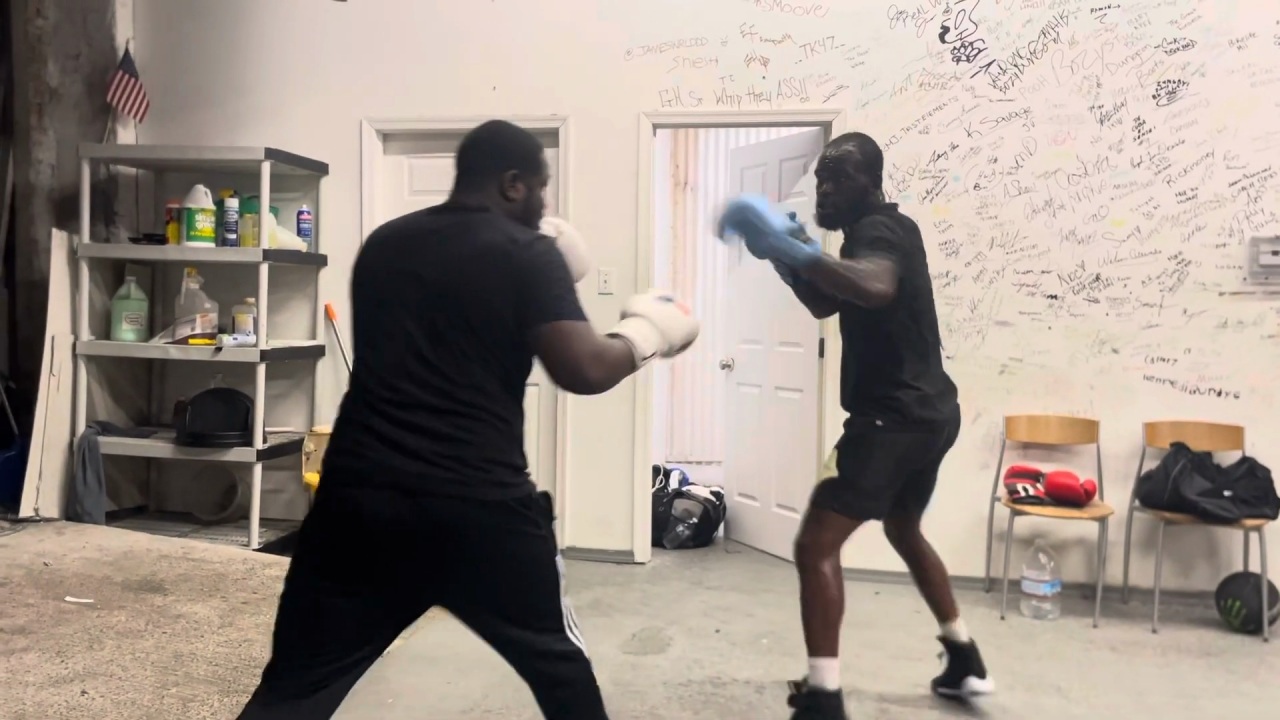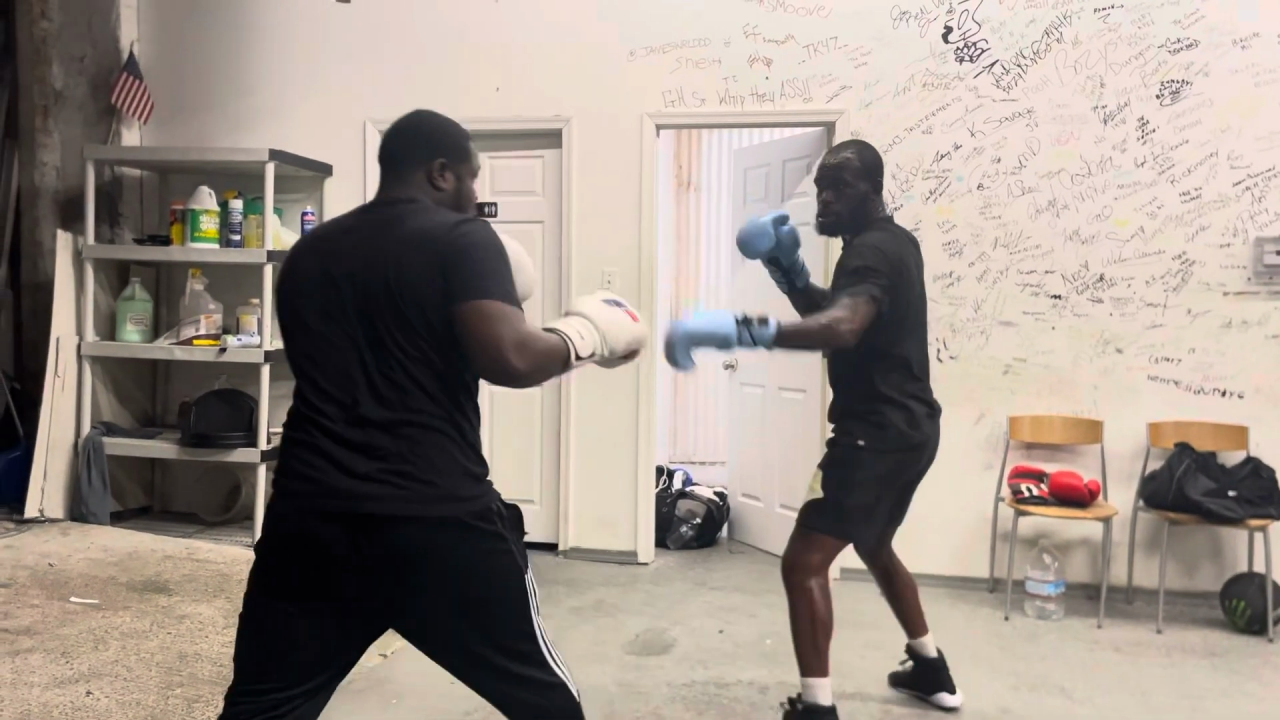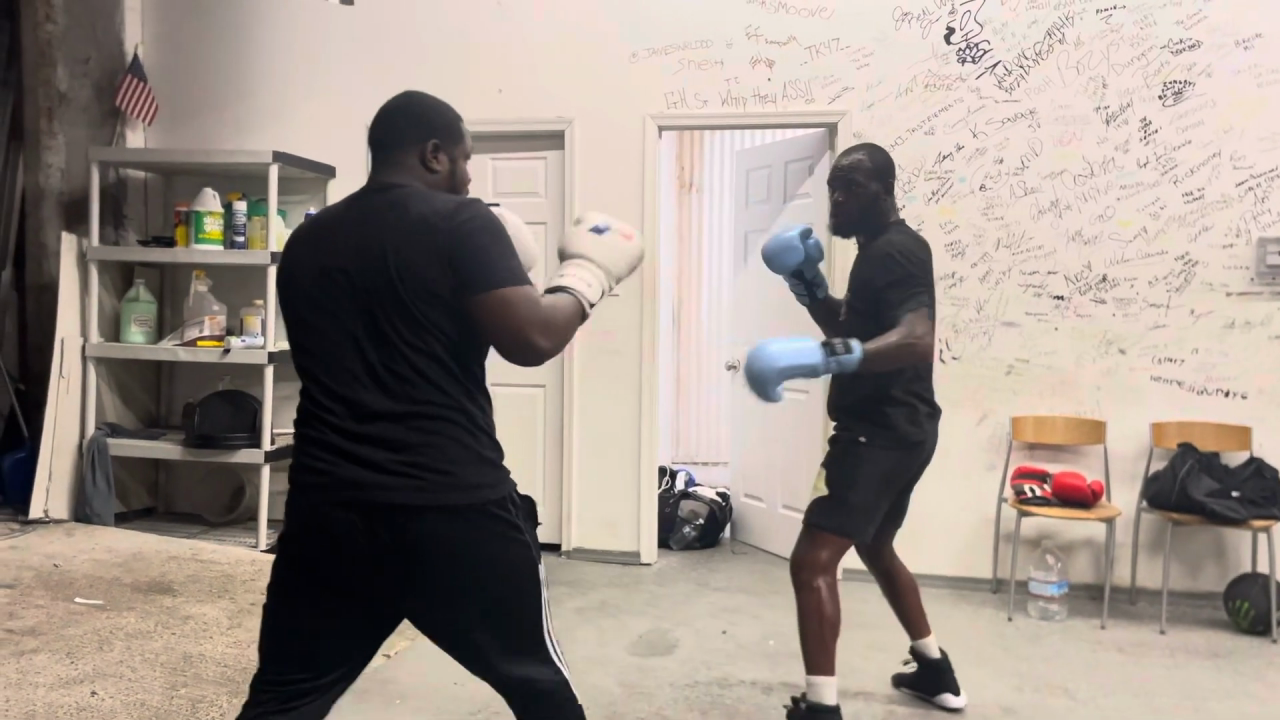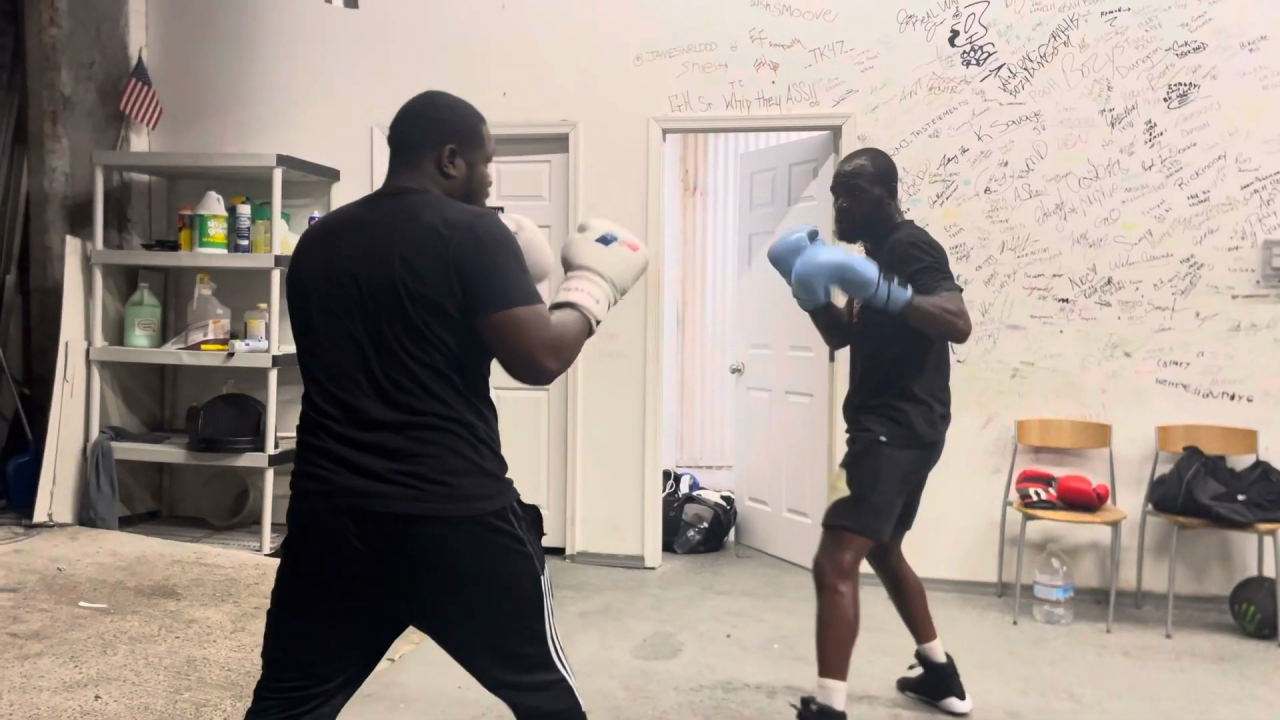
dt=0.2s
person 1, frame 1
left shoulder: (381, 245)
right shoulder: (525, 252)
right elbow: (582, 369)
right wrist: (649, 331)
left hip: (360, 492)
right hip: (478, 501)
right knee: (559, 664)
person 1, frame 2
left shoulder: (307, 253)
right shoulder: (460, 239)
right elbow: (509, 358)
right wrist: (587, 332)
left hip: (311, 517)
right hip: (442, 517)
person 1, frame 3
left shoulder: (305, 243)
right shoulder: (460, 223)
right elbow: (531, 339)
right wrist: (587, 272)
left hip: (329, 508)
right hip: (457, 507)
person 1, frame 4
left shoulder: (318, 242)
right shoulder: (472, 232)
right elbow: (539, 358)
right wrist: (593, 282)
left hip: (332, 514)
right hip: (459, 515)
person 2, frame 1
left shoulder: (886, 234)
right shoulder: (872, 231)
left elbow: (873, 288)
right elbow: (827, 300)
left wrist: (790, 247)
right wrist: (792, 256)
left hip: (893, 419)
right hip: (925, 411)
left knee: (816, 545)
right knee: (903, 530)
right ankle: (966, 663)
person 2, frame 2
left shoulder: (874, 250)
right shoulder: (889, 243)
left elbow: (840, 326)
right elbow: (827, 316)
left wrist: (740, 330)
right wrist: (786, 267)
left hip: (878, 433)
right hip: (908, 427)
left knee: (804, 562)
right knee: (874, 546)
right ankle: (932, 670)
person 2, frame 3
left shoulder: (893, 250)
right shoulder: (881, 250)
left elbow: (914, 342)
right elbow: (848, 328)
left wrist: (823, 355)
right wrist: (808, 284)
left hip: (878, 432)
right hip: (898, 430)
left knee: (812, 561)
right knee: (874, 545)
right ankle: (936, 672)
person 2, frame 4
left shoulder: (912, 248)
right shoulder: (882, 255)
left elbow: (958, 323)
right elbow: (843, 335)
left wrist: (883, 290)
right wrist: (811, 288)
left hip: (896, 430)
right hip: (891, 429)
left knee: (837, 565)
right knee: (884, 550)
